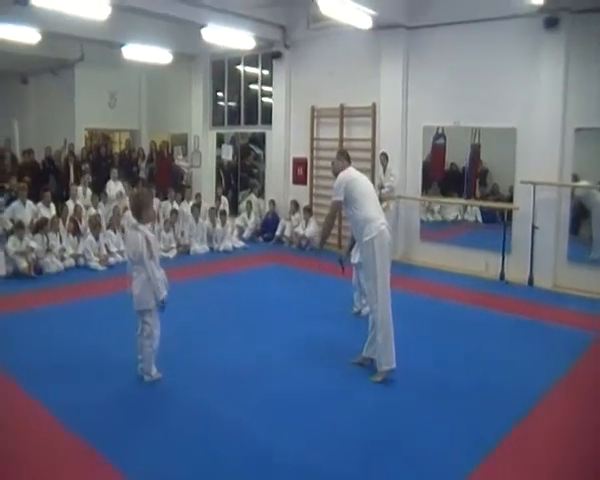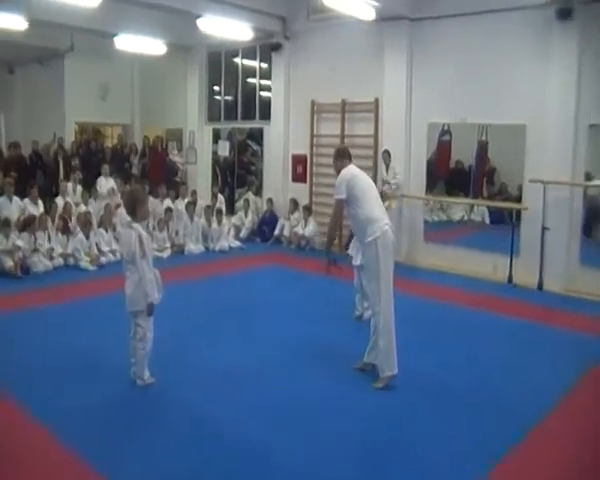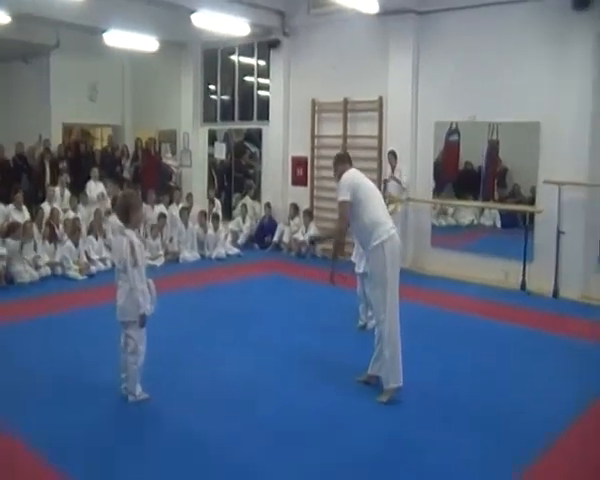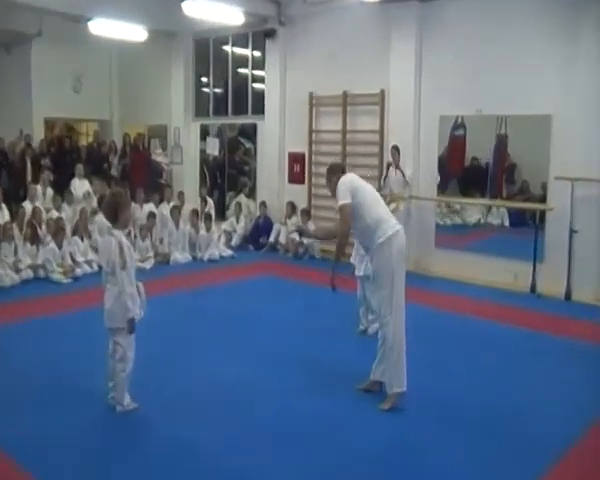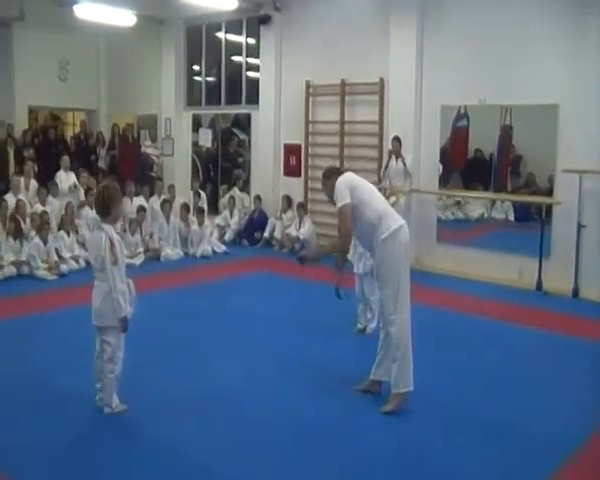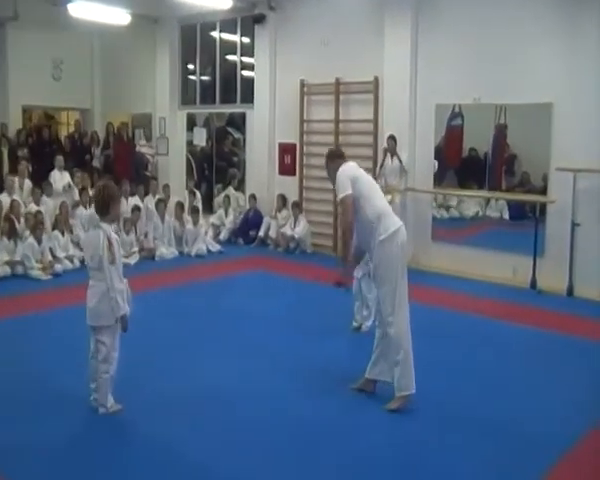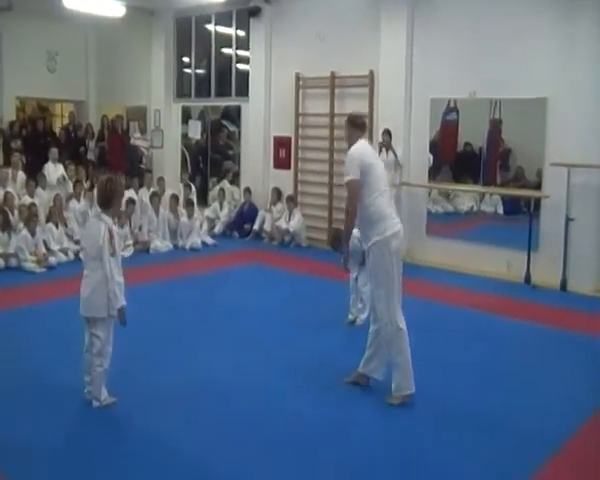
dt=0.2s
person 1, frame 1
left shoulder: (343, 178)
right shoulder: (359, 177)
left elbow: (331, 218)
left wrist: (319, 248)
right wrist: (349, 251)
left hip: (373, 239)
right hip: (375, 236)
left knee: (379, 300)
right knee: (373, 300)
left ankle: (385, 363)
right ankle: (371, 353)
person 1, frame 2
left shoulder: (344, 176)
right shoulder: (358, 175)
left elbow: (336, 218)
left wrist: (328, 251)
left hip: (376, 239)
right hip: (377, 237)
left knee: (381, 304)
right knee: (375, 302)
left ankle: (387, 369)
right ankle: (372, 359)
person 1, frame 3
left shoulder: (346, 179)
right shoulder: (359, 179)
left elbow: (342, 223)
right elbow: (348, 223)
left wrist: (333, 260)
left hip: (381, 244)
right hip: (381, 243)
left knee: (386, 313)
right knee: (380, 312)
left ankle: (391, 382)
right ankle: (377, 371)
person 1, frame 4
left shoulder: (343, 183)
right shoulder: (353, 182)
left elbow: (344, 228)
right elbow: (341, 227)
left wrist: (335, 264)
right wrist: (310, 233)
left hip: (387, 243)
right hip: (386, 243)
left knee: (391, 316)
right knee: (383, 314)
left ankle: (394, 386)
right ankle: (379, 376)
person 1, frame 5
left shoulder: (341, 184)
left elbow: (346, 230)
right elbow: (344, 241)
left wrist: (337, 268)
right wrist: (315, 255)
left hip: (390, 238)
right hip: (388, 237)
left knee: (395, 315)
right knee: (385, 313)
person 1, frame 6
left shoulder: (342, 173)
left elbow: (347, 220)
left wrist: (344, 263)
right wrist: (352, 264)
left hip: (387, 240)
right hip: (386, 238)
left knee: (394, 315)
right knee: (382, 314)
person 1, frame 7
left shoulder: (354, 153)
right shoulder: (370, 152)
left elbow: (352, 204)
left wrist: (344, 245)
right wrist: (364, 245)
left hip: (382, 237)
right hip: (385, 234)
left knee: (389, 314)
right knee: (379, 311)
person 2, frame 1
left shoulder: (131, 233)
right shoulder: (146, 237)
left elbow: (131, 264)
right elbow: (153, 269)
right wrist: (162, 294)
left hip: (138, 288)
right hip: (149, 290)
left knee: (143, 330)
right knee: (151, 331)
left ankle: (143, 367)
right ankle: (149, 371)
person 2, frame 2
left shoulder: (126, 231)
right shoulder: (140, 235)
right elbow: (145, 270)
right wrist: (151, 297)
left hip: (132, 289)
right hip: (142, 291)
left knee: (137, 332)
right knee: (145, 334)
left ankle: (136, 370)
right ankle: (141, 375)
person 2, frame 3
left shoulder: (120, 239)
right shoulder: (133, 242)
right elbow: (137, 279)
right wrist: (142, 308)
left hip: (124, 300)
right hip: (134, 302)
left knee: (128, 345)
right knee: (136, 347)
left ankle: (127, 385)
right ankle: (133, 391)
person 2, frame 4
left shoulder: (107, 240)
right shoulder: (121, 243)
right elbow: (126, 282)
right wrist: (131, 313)
left hip: (112, 304)
right hip: (122, 306)
left knee: (115, 352)
right knee: (124, 354)
left ankle: (114, 395)
right ankle: (121, 400)
person 2, frame 5
left shoulder: (95, 234)
right shoulder: (111, 239)
right elbow: (116, 279)
right wrist: (123, 311)
left hip: (100, 301)
right hip: (112, 304)
left knee: (102, 352)
right knee: (113, 354)
left ankle: (102, 396)
right ankle: (109, 402)
person 2, frame 6
left shoulder: (91, 234)
right shoulder: (109, 237)
right elbow: (114, 278)
right wrist: (122, 310)
left hip: (94, 300)
right hip: (107, 304)
left knee: (97, 351)
right knee: (108, 354)
left ankle: (97, 396)
right ankle: (104, 402)
person 2, frame 7
left shoulder: (91, 223)
right shoulder: (108, 229)
right elbow: (112, 270)
right wrist: (120, 303)
left hip: (89, 293)
right hip: (102, 296)
left knee: (91, 344)
right knee: (101, 347)
left ankle: (91, 388)
right ankle: (98, 395)
